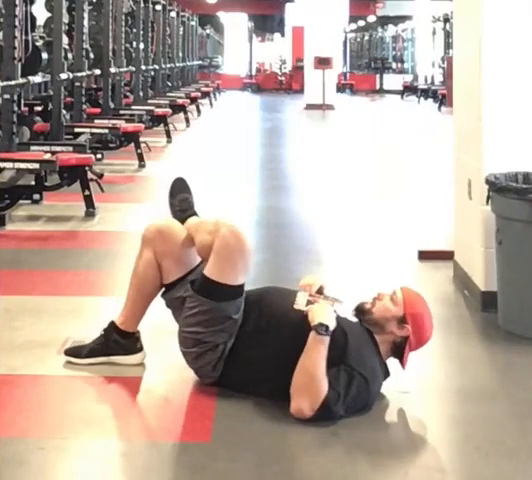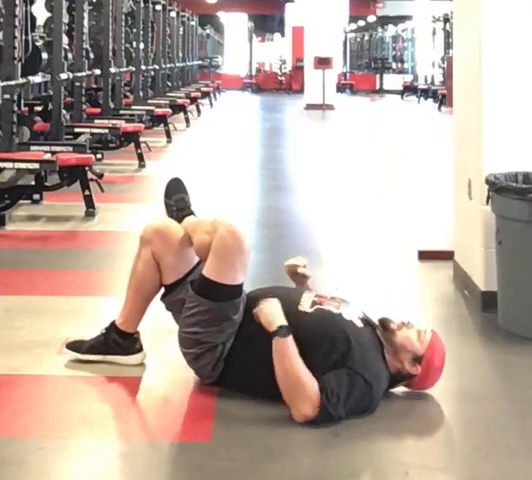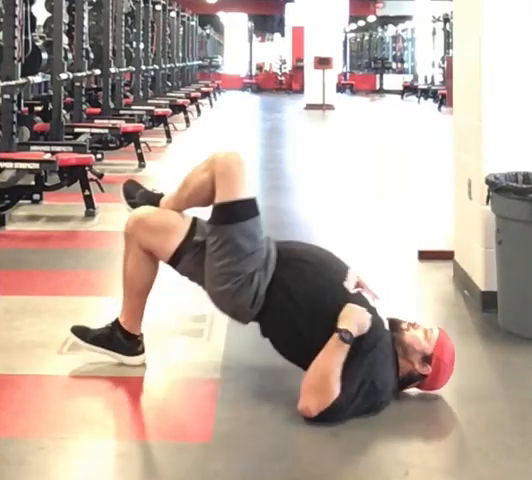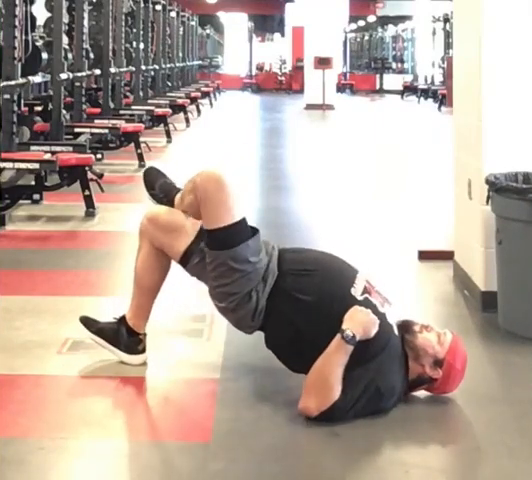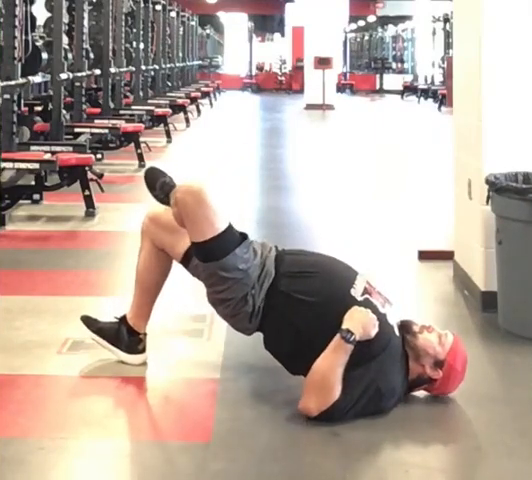
dt=1s
person 1, frame 1
left shoulder: (363, 373)
right shoulder: (357, 332)
left elbow: (304, 406)
left wrist: (320, 329)
right wrist: (314, 296)
left hip: (213, 349)
right hip: (231, 320)
left knee: (230, 237)
right knee: (158, 234)
left ankle: (191, 222)
right ankle: (122, 338)
person 1, frame 2
left shoulder: (367, 376)
right shoulder: (364, 327)
left elbow: (304, 408)
left wrist: (279, 328)
right wrist: (304, 286)
left hip: (215, 350)
right hip: (236, 319)
left knee: (228, 237)
right knee: (156, 234)
left ankle: (187, 220)
right ankle: (122, 338)
person 1, frame 3
left shoulder: (377, 376)
right shoulder: (380, 334)
left elbow: (312, 405)
left wrist: (345, 334)
left hip: (248, 280)
right hip: (267, 263)
left knee: (228, 164)
right knee: (140, 224)
left ankle: (163, 203)
person 1, frame 4
left shoulder: (385, 377)
right shoulder: (388, 334)
left elbow: (313, 405)
left wrist: (349, 336)
left hip: (252, 293)
right hip: (273, 268)
left knee: (210, 184)
right knee: (154, 224)
left ankle: (179, 202)
right ankle: (131, 334)
person 1, frame 5
left shoulder: (385, 377)
right shoulder: (389, 330)
left elbow: (314, 404)
left wrist: (349, 336)
left hip: (251, 295)
right hip: (270, 267)
left knee: (191, 195)
right knee: (156, 224)
left ankle: (175, 197)
right ankle: (132, 334)
